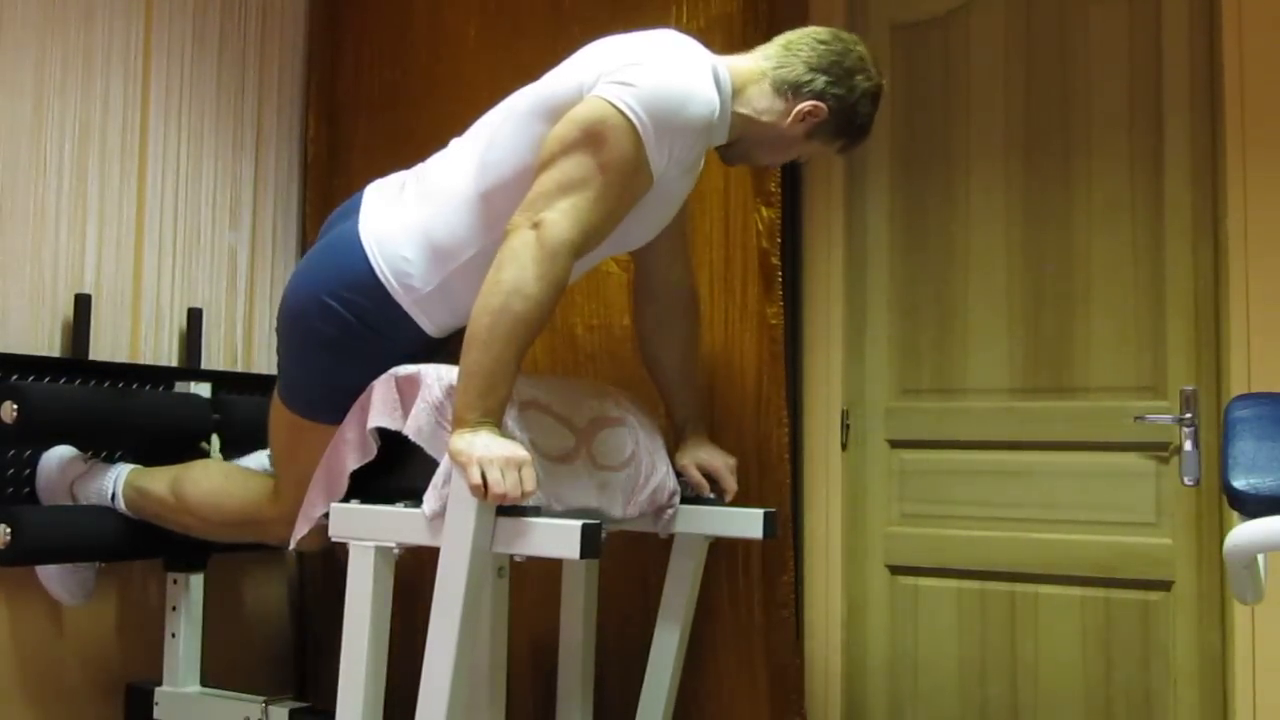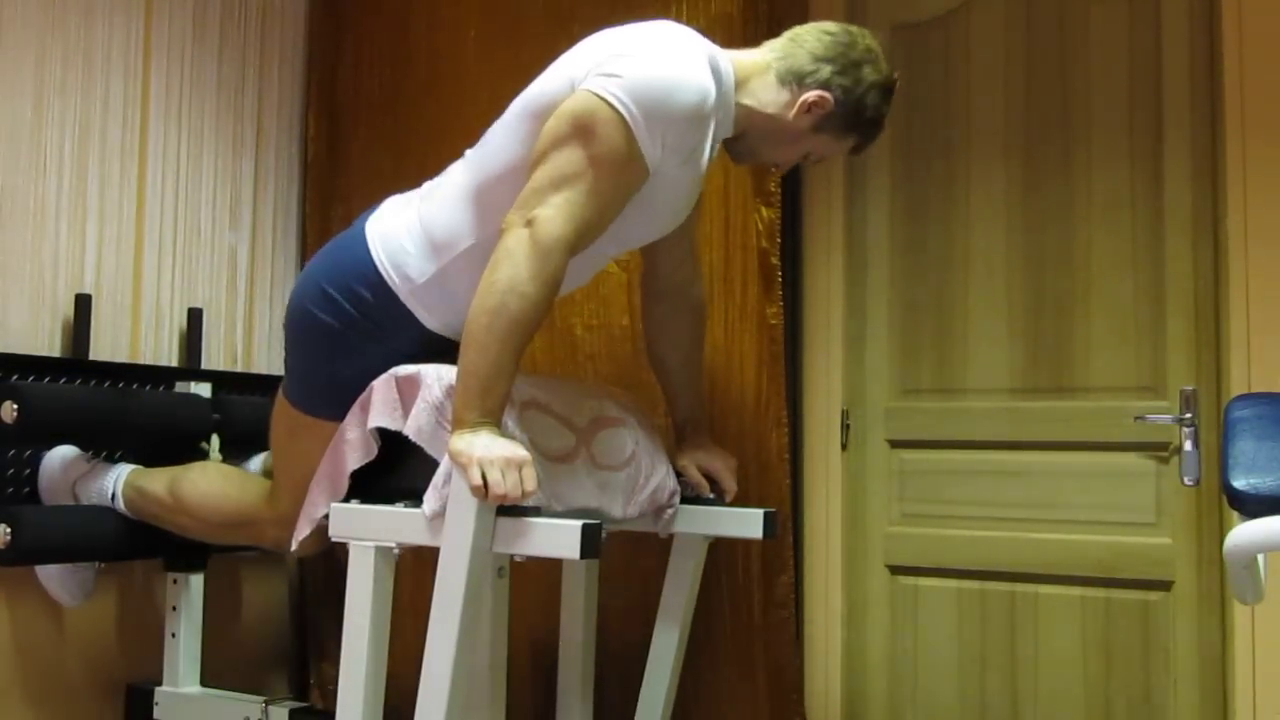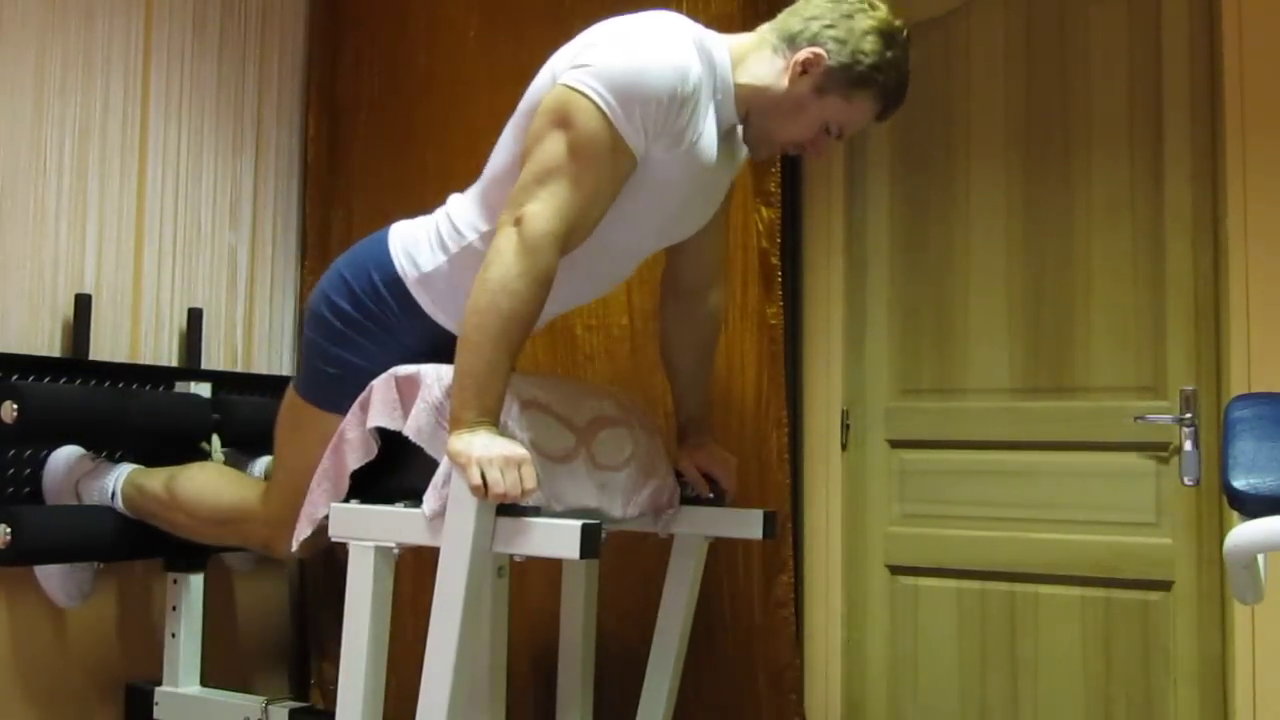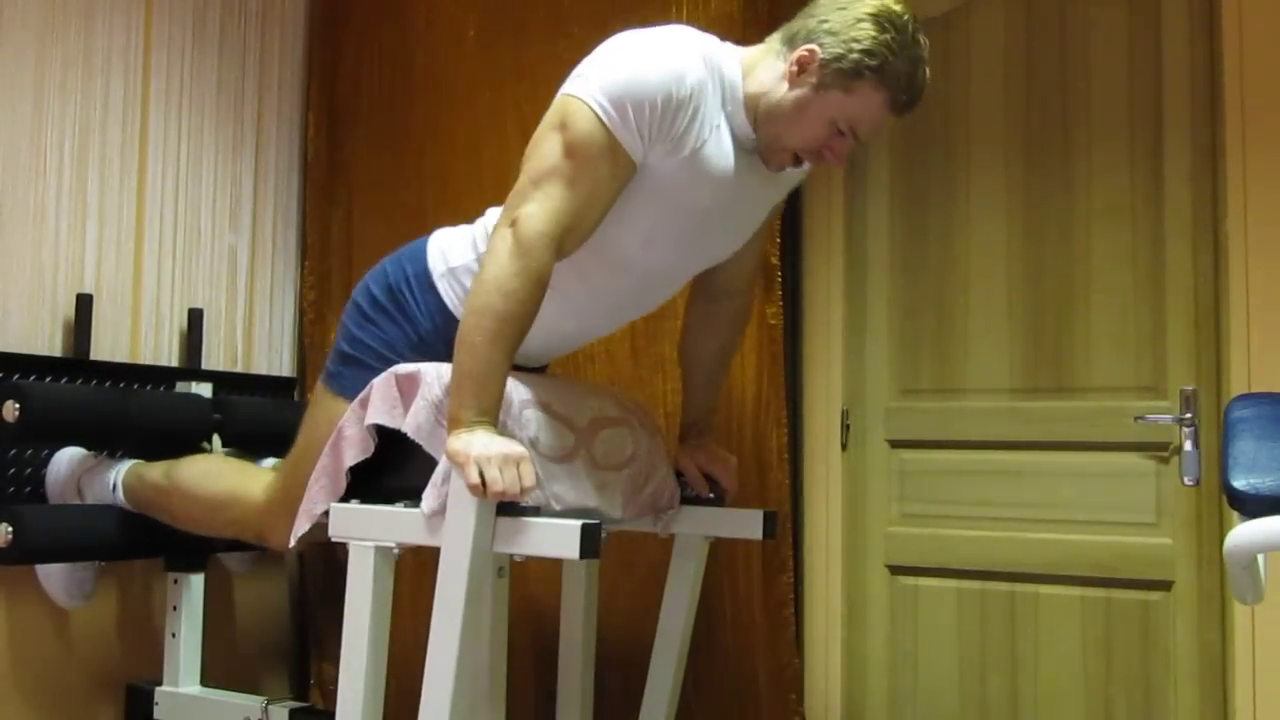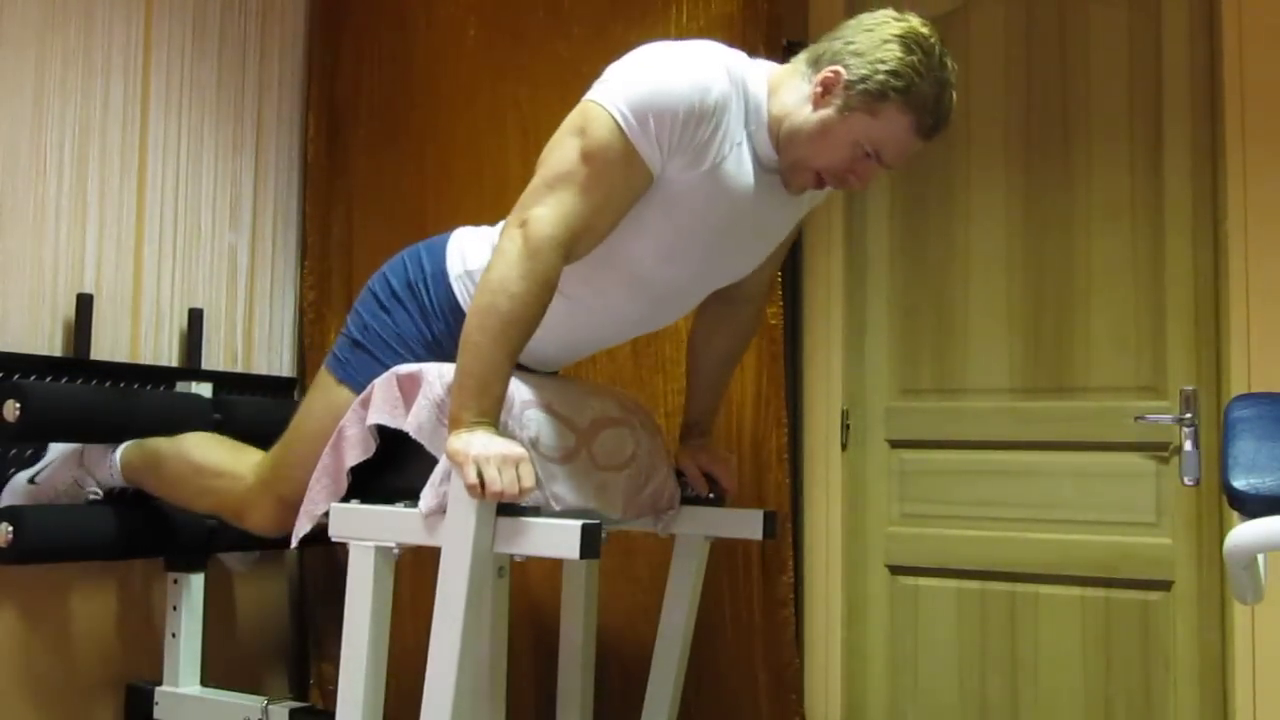
dt=0.3s
person 1, frame 1
left shoulder: (683, 112)
right shoulder: (674, 90)
left elbow: (665, 285)
right elbow: (540, 241)
left wrist: (690, 430)
right wrist: (475, 426)
left hip: (393, 252)
right hip: (365, 291)
right knee: (300, 516)
left ankle: (292, 449)
right ankle: (95, 481)
person 1, frame 2
left shoulder: (702, 116)
right shoulder: (663, 79)
left elbow: (676, 285)
right elbow: (537, 238)
left wrist: (690, 431)
right wrist: (475, 427)
left hip: (436, 306)
right hip: (372, 298)
right knee: (295, 523)
left ankle: (273, 463)
right ankle: (94, 481)
person 1, frame 3
left shoulder: (730, 124)
left elbow: (695, 288)
right elbow: (528, 236)
left wrist: (693, 431)
right wrist: (472, 425)
left hip: (459, 325)
right hip: (394, 304)
right knee: (286, 528)
left ankle: (266, 466)
right ankle: (99, 480)
person 1, frame 4
left shoulder: (783, 156)
right shoulder: (656, 74)
left elbow: (725, 290)
right elbow: (528, 237)
left wrist: (693, 432)
right wrist: (471, 426)
left hip: (515, 350)
right hip: (426, 310)
right knee: (289, 518)
left ankle: (267, 474)
right ankle: (101, 478)
person 1, frame 5
left shoulder: (806, 175)
right shoulder: (682, 86)
left elbow: (737, 298)
right elbow: (537, 239)
left wrist: (695, 433)
right wrist: (470, 424)
left hip: (527, 359)
right hip: (442, 307)
right knee: (273, 502)
left ankle: (228, 506)
right ankle: (95, 462)
